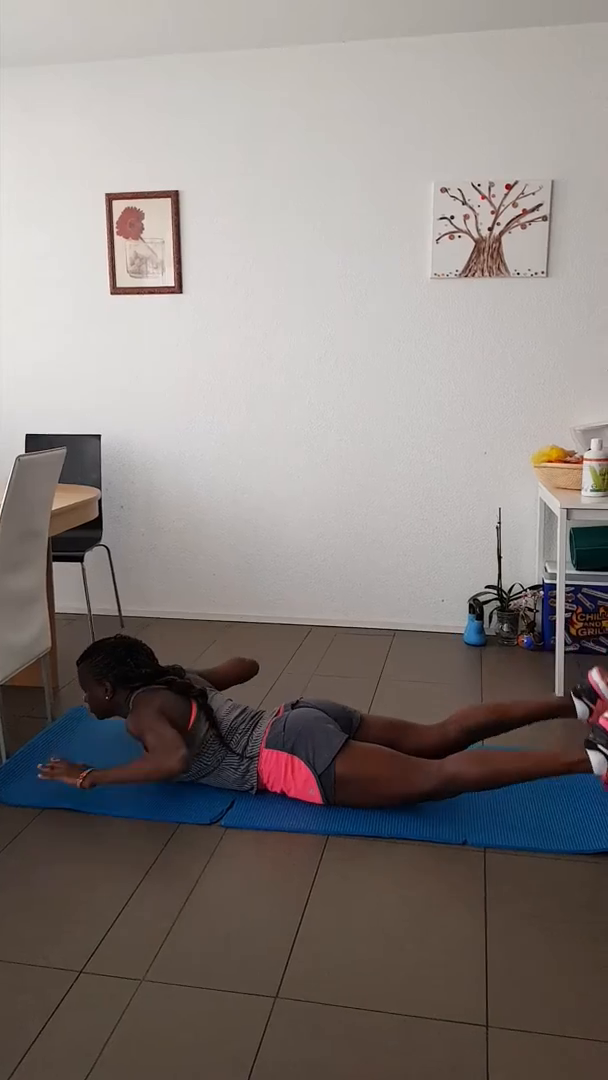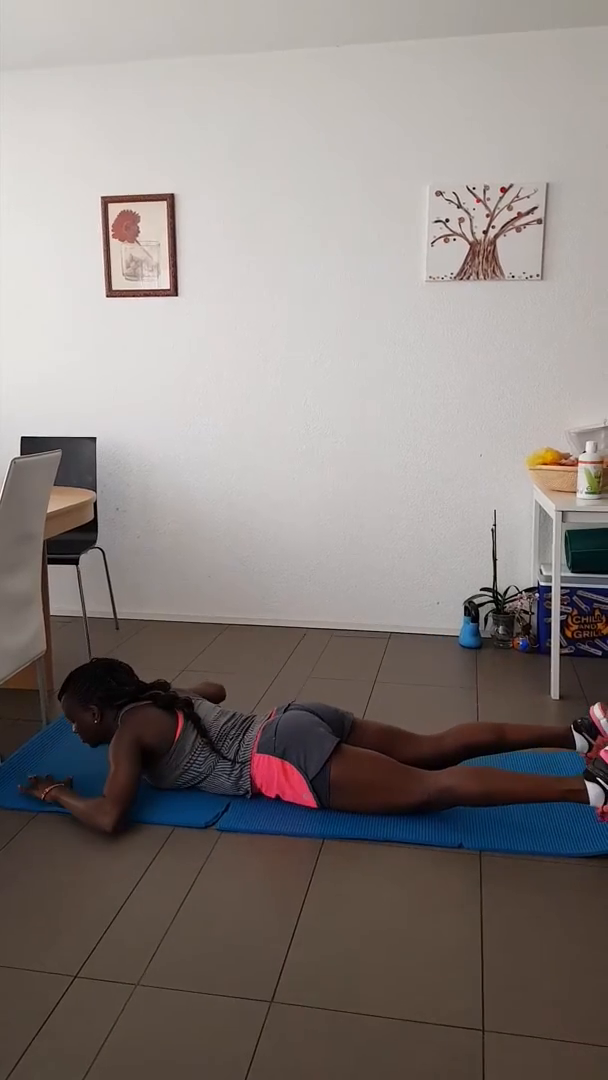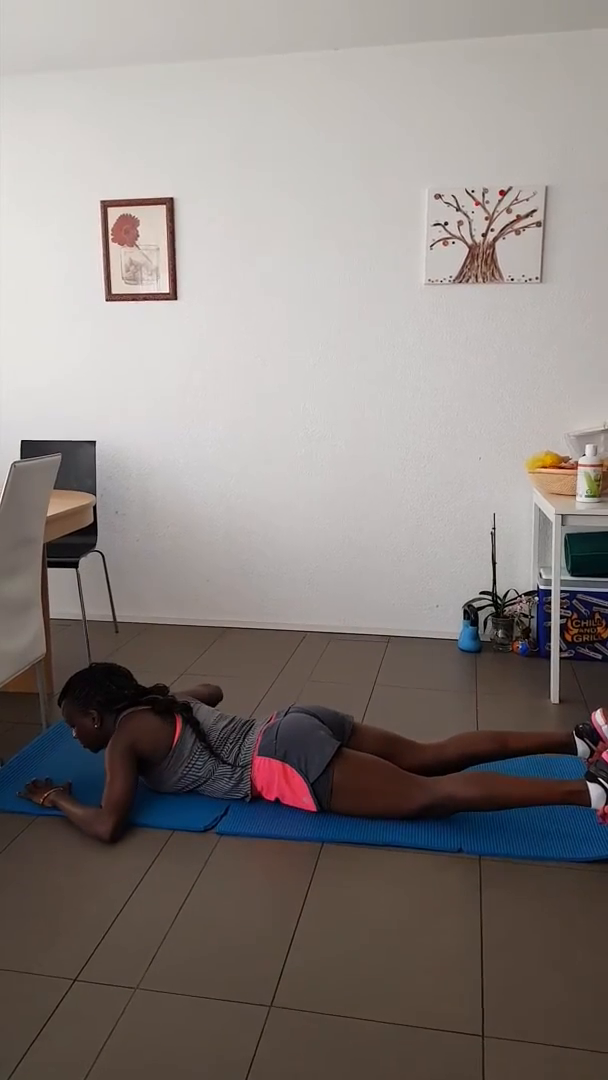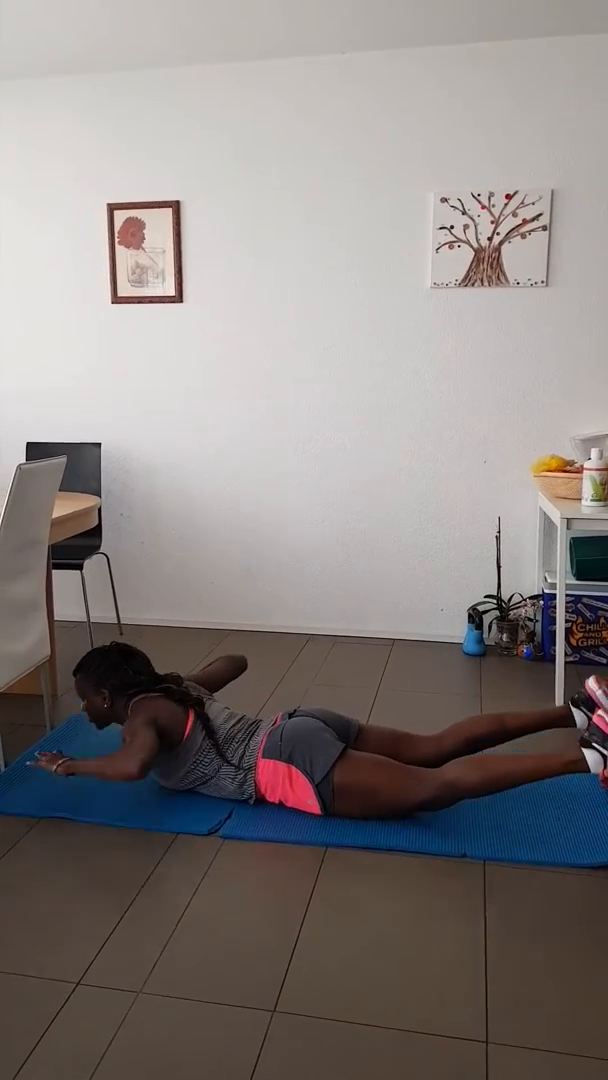
dt=0.5s
person 1, frame 1
left shoulder: (142, 711)
right shoulder: (181, 681)
left elbow: (176, 759)
right elbow: (246, 665)
left wrist: (90, 777)
left hip: (298, 758)
right hip: (305, 721)
left knee: (441, 777)
right knee: (443, 738)
person 1, frame 2
left shoulder: (128, 731)
right shoulder: (165, 698)
left elbow: (110, 818)
right elbow: (216, 688)
left wrist: (59, 794)
left hip: (292, 761)
right hip: (300, 725)
left knee: (433, 788)
right knee: (434, 750)
person 1, frame 3
left shoulder: (125, 736)
right shoulder: (164, 703)
left elbow: (108, 826)
right elbow: (212, 688)
left wrist: (59, 800)
left hip: (290, 764)
right hip: (300, 728)
left knee: (434, 795)
right knee: (433, 757)
person 1, frame 4
left shoulder: (139, 715)
right shoulder: (176, 689)
left elbow: (137, 762)
right elbow: (234, 660)
left wrist: (73, 766)
left hip: (297, 768)
right hip: (303, 731)
left knee: (438, 786)
right knee: (439, 748)
